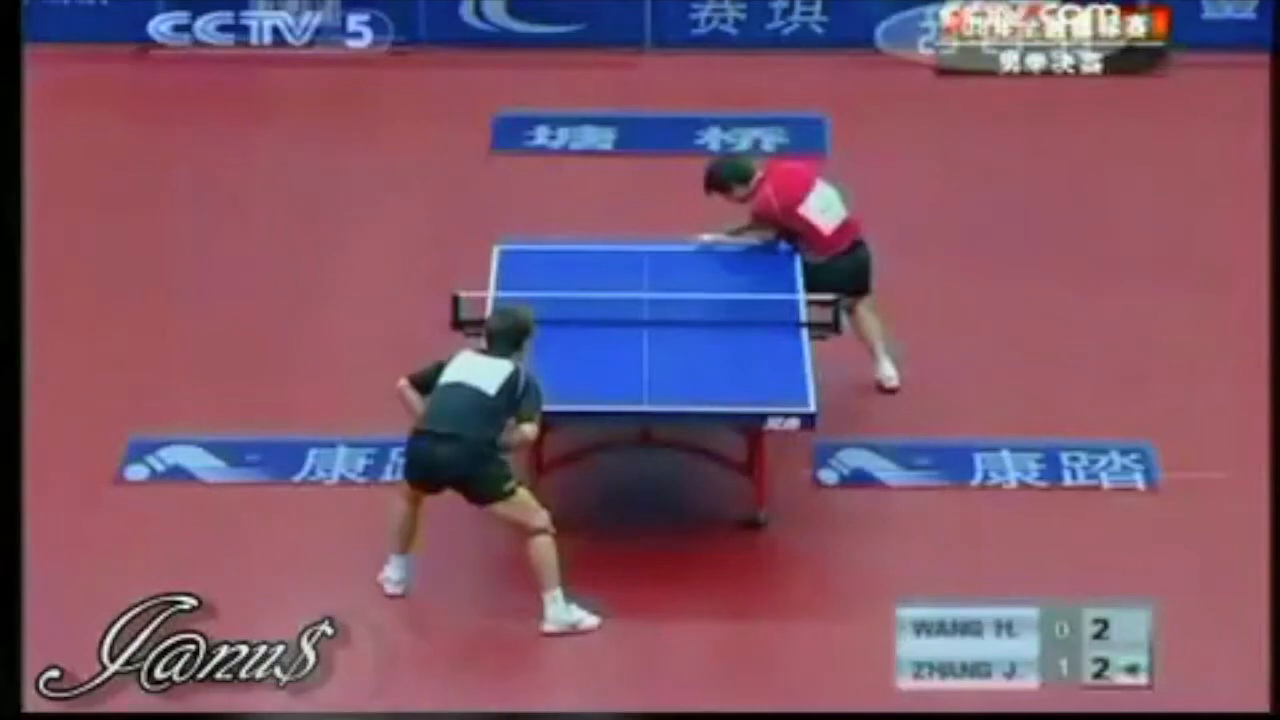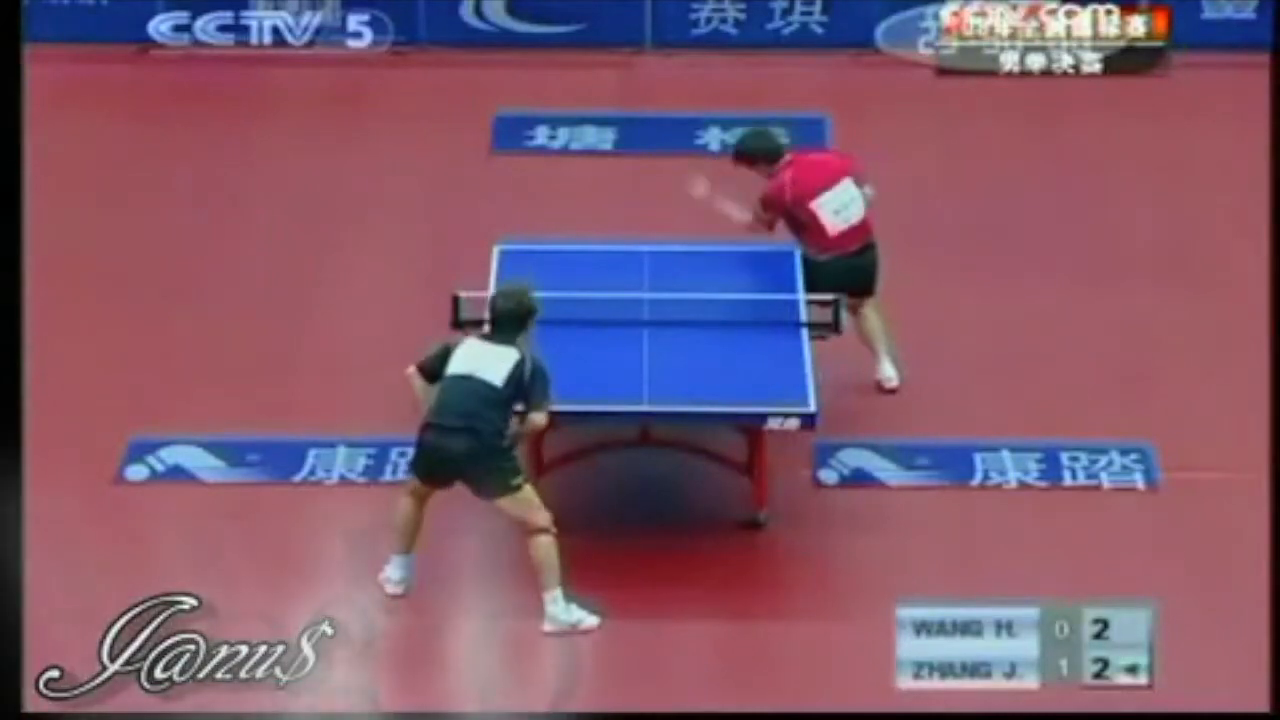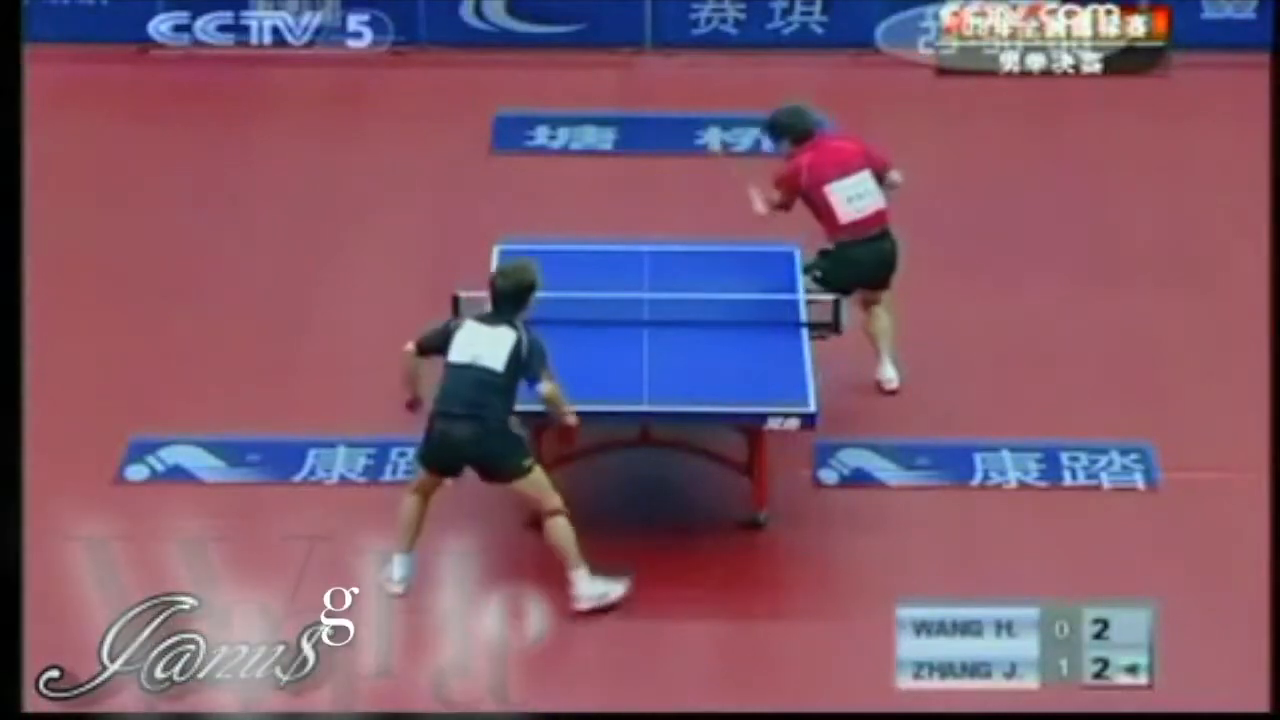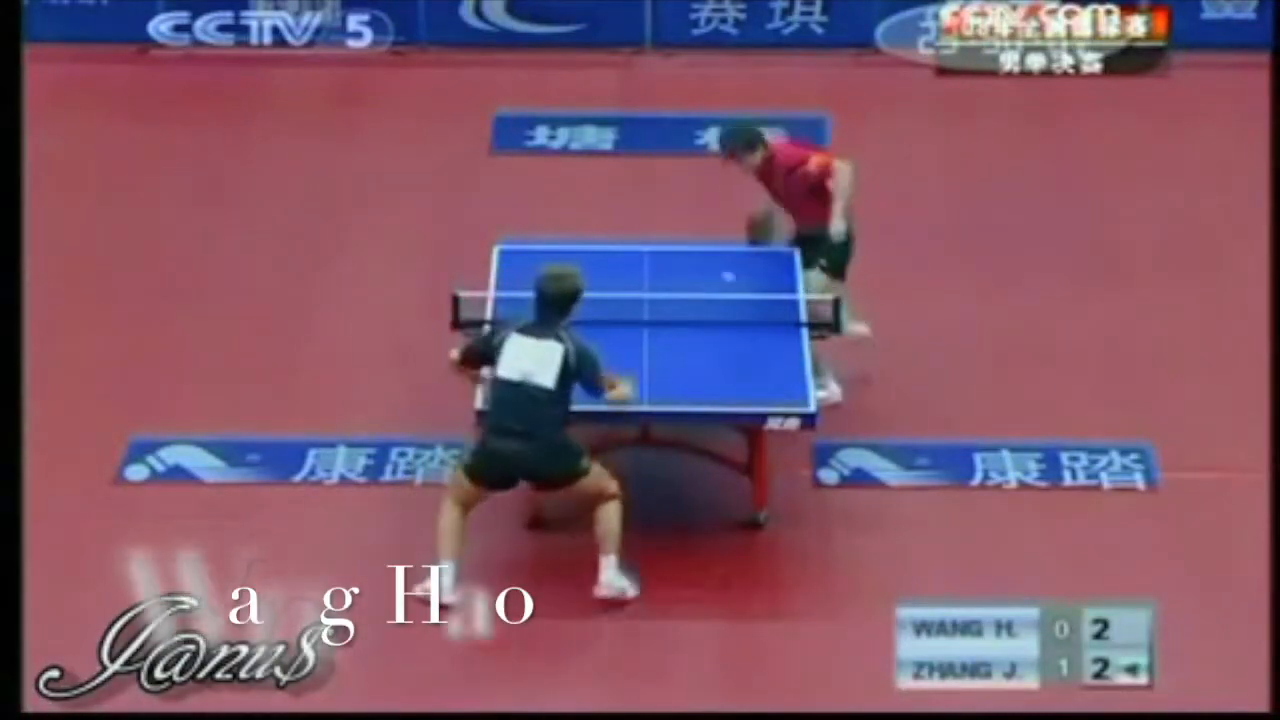
dt=0.4s
person 1, frame 1
left shoulder: (457, 359)
right shoulder: (521, 377)
left elbow: (405, 387)
right elbow: (528, 433)
left hip: (423, 447)
right hip: (472, 457)
left knee: (409, 495)
right knee: (538, 523)
left ankle: (395, 574)
right ankle: (557, 611)
person 1, frame 2
left shoulder: (461, 346)
right shoulder: (527, 363)
left elbow: (414, 373)
right elbow: (538, 420)
right wrist: (511, 436)
left hip: (435, 440)
right hip: (482, 449)
left knee: (414, 494)
right knee: (540, 522)
left ankle: (396, 574)
right ankle: (557, 610)
person 1, frame 3
left shoulder: (460, 327)
right shoulder: (524, 339)
left elbow: (411, 351)
right elbow: (546, 389)
left wrist: (413, 395)
right wrist: (565, 416)
left hip: (443, 429)
right hip: (490, 434)
left knee: (419, 490)
right knee: (551, 507)
left ankle: (400, 571)
right ankle: (585, 587)
person 1, frame 4
left shoulder: (504, 336)
right shoulder: (573, 349)
left elbow: (457, 359)
right elbow: (611, 394)
left wrist: (481, 375)
right wrist: (625, 388)
left hip: (496, 446)
right hip: (545, 449)
left knee: (455, 501)
right knee: (608, 492)
left ankle: (444, 582)
right ankle: (610, 577)
person 2, frame 1
left shoulder: (765, 202)
right shoulder: (787, 167)
left elbow: (762, 237)
left wrist: (717, 238)
left hip: (828, 266)
right hip: (856, 250)
right knee: (858, 306)
right ankle: (885, 368)
person 2, frame 2
left shoulder: (779, 188)
right shoulder: (831, 159)
left elbow: (753, 223)
right elbow: (867, 193)
left wrist: (712, 197)
left hip: (828, 265)
right hip: (865, 254)
right knee: (863, 306)
right ankle: (886, 369)
person 2, frame 3
left shoulder: (795, 170)
right shoulder: (852, 146)
left elbow: (766, 209)
right elbow: (894, 180)
left wrist: (754, 195)
left hip: (848, 254)
right hip: (884, 245)
right knee: (872, 304)
right ankle: (887, 369)
person 2, frame 4
left shoulder: (790, 160)
right shoulder: (765, 162)
left elbow: (842, 169)
left wrist: (839, 216)
right wrist: (767, 214)
left hip: (829, 236)
right hip: (807, 234)
left ankle: (825, 386)
right ankle: (846, 327)
